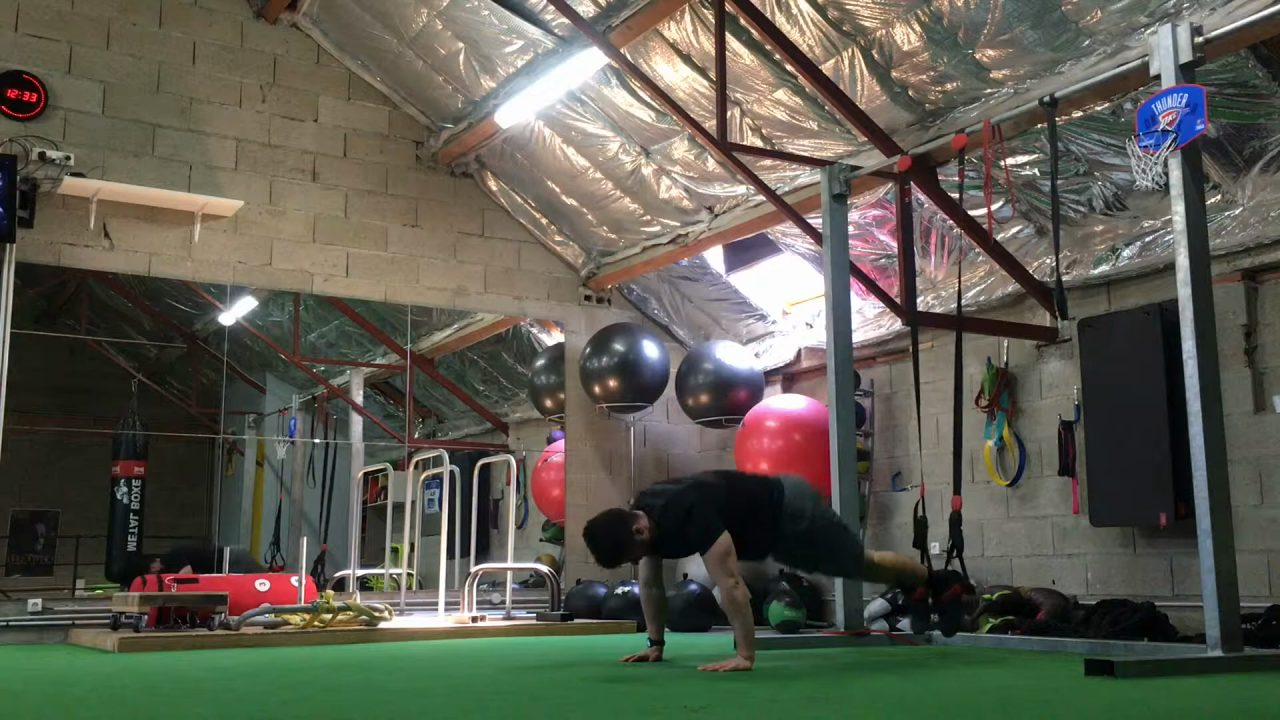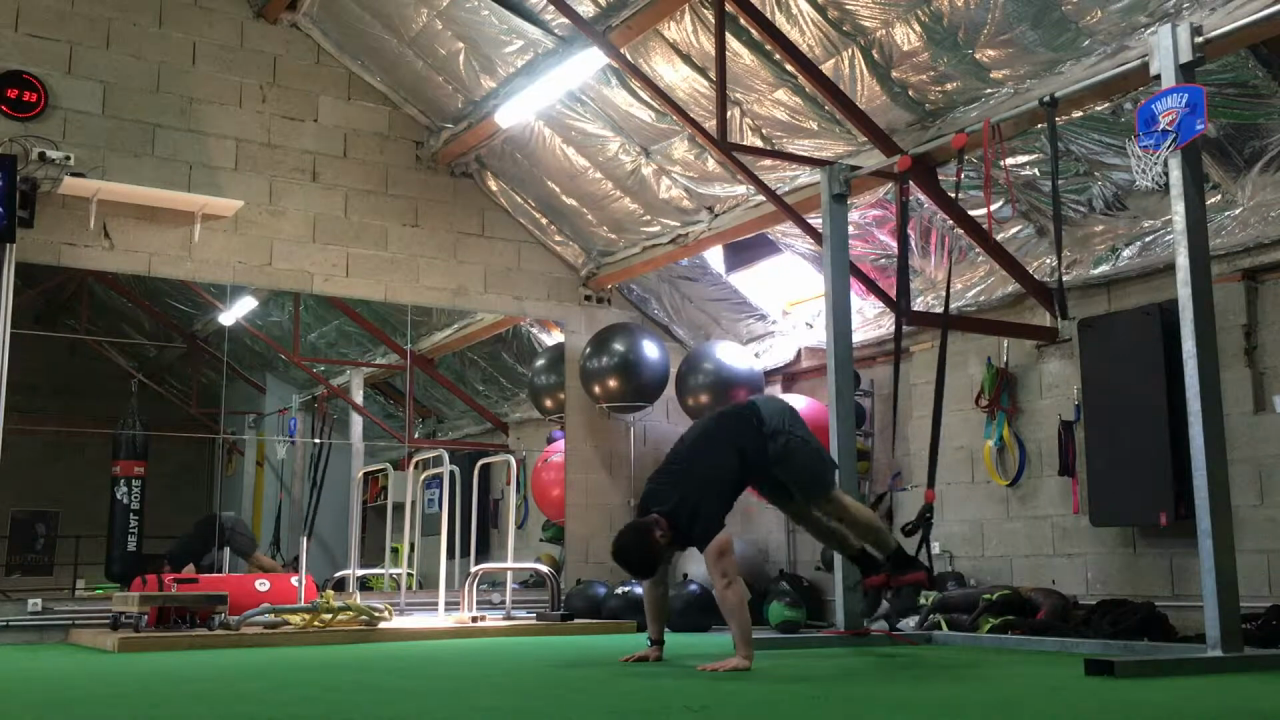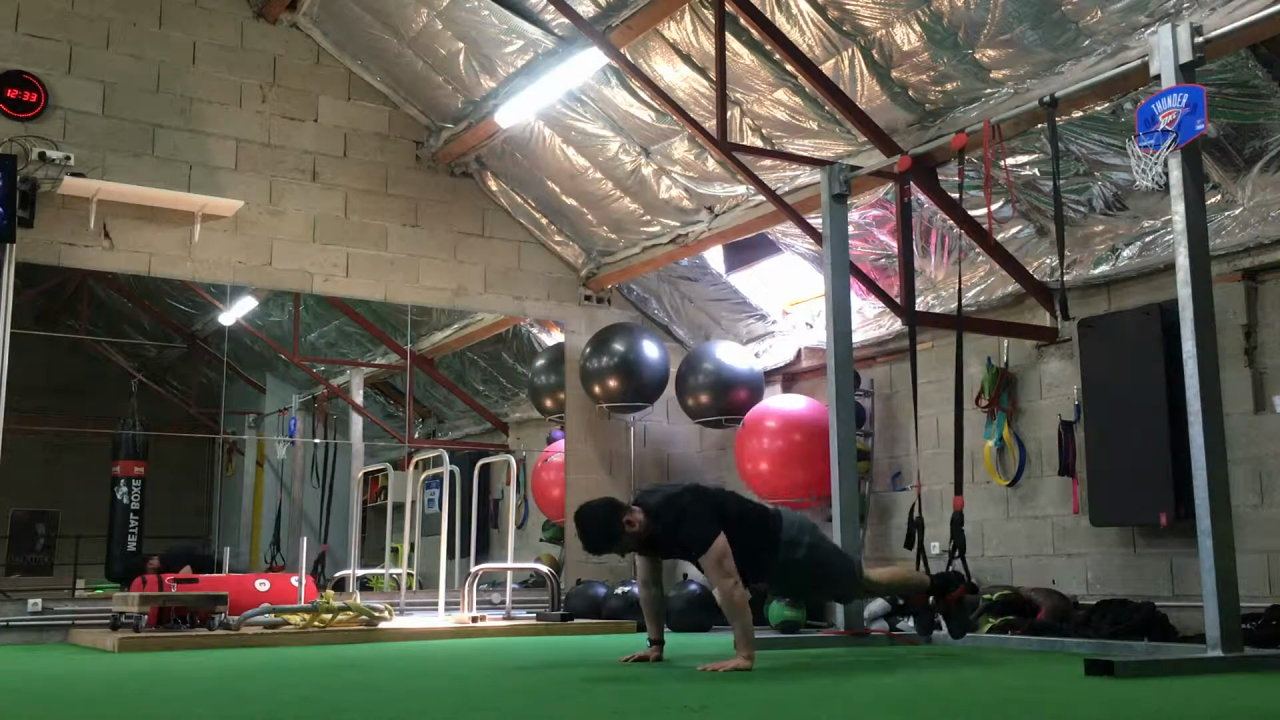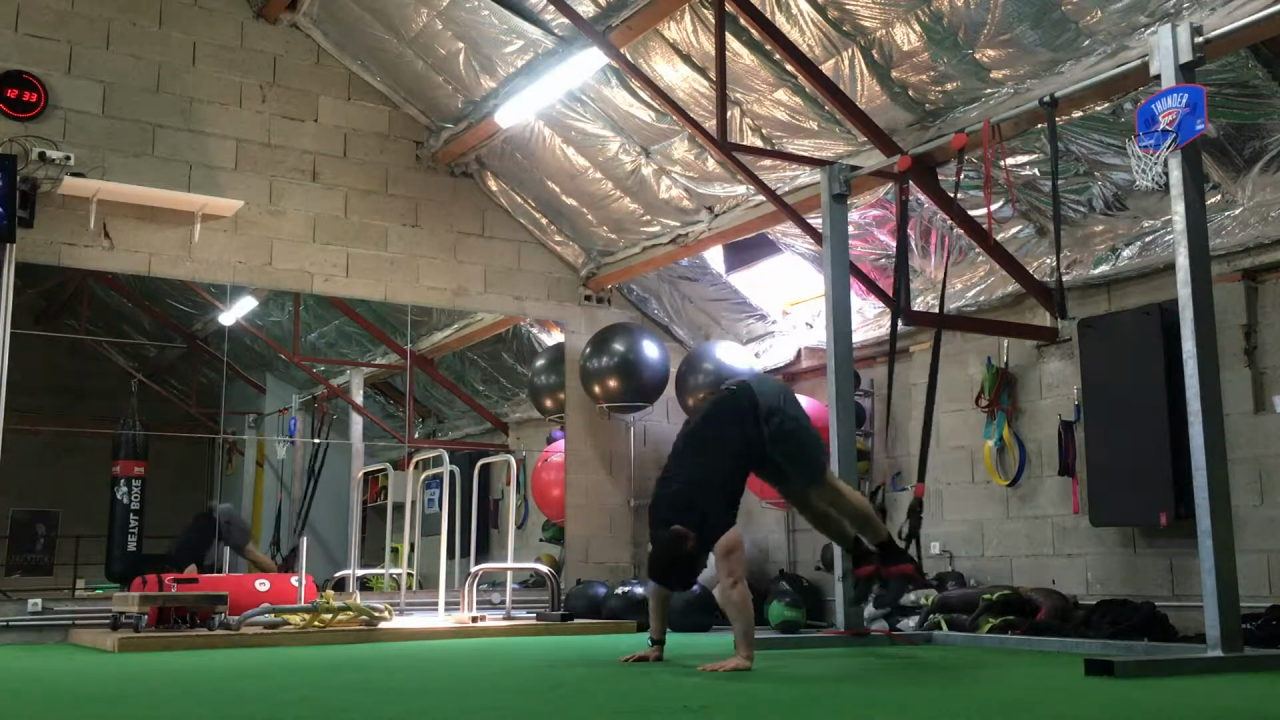
dt=0.5s
person 1, frame 1
left shoulder: (688, 512)
right shoulder: (645, 517)
left elbow: (730, 582)
right elbow: (650, 583)
left wrist: (745, 655)
right wrist: (655, 644)
left hip: (790, 509)
right hip: (771, 528)
left knee: (860, 562)
right knee: (852, 565)
left ankle: (942, 582)
right ankle: (914, 588)
person 1, frame 2
left shoulder: (694, 509)
right shoulder: (651, 511)
left elbow: (726, 581)
right elbow: (655, 579)
left wrist: (743, 655)
right wrist: (655, 642)
left hip: (770, 425)
right hip: (752, 444)
left knee: (829, 502)
right knee: (798, 509)
left ankle: (902, 563)
right ankle: (872, 567)
person 1, frame 3
left shoulder: (684, 512)
right shoulder: (644, 517)
left elbow: (728, 583)
right elbow: (649, 584)
left wrist: (745, 655)
right wrist: (656, 644)
left hip: (786, 542)
right hip: (770, 557)
left knee: (858, 582)
right knee: (851, 584)
left ankle: (943, 585)
right ankle: (918, 593)
person 1, frame 4
left shoulder: (705, 509)
right shoulder: (664, 515)
left elbow: (731, 582)
right elbow: (660, 582)
left wrist: (744, 655)
right wrist: (656, 644)
left hip: (765, 405)
right hip: (740, 406)
left knee: (824, 489)
right knee: (798, 496)
left ankle: (892, 555)
right ankle: (863, 556)
